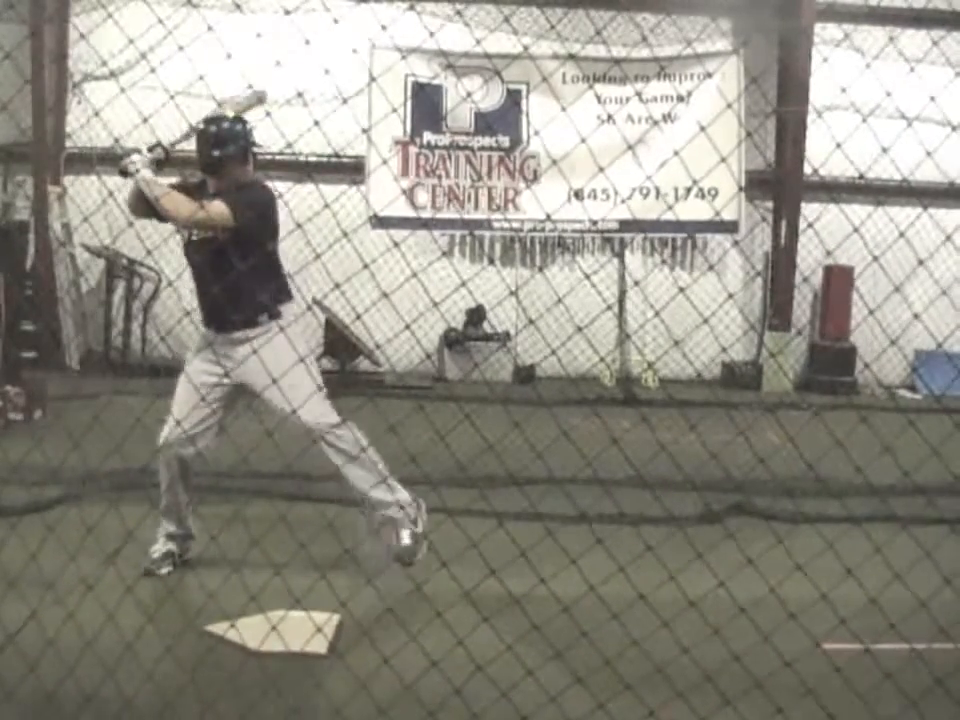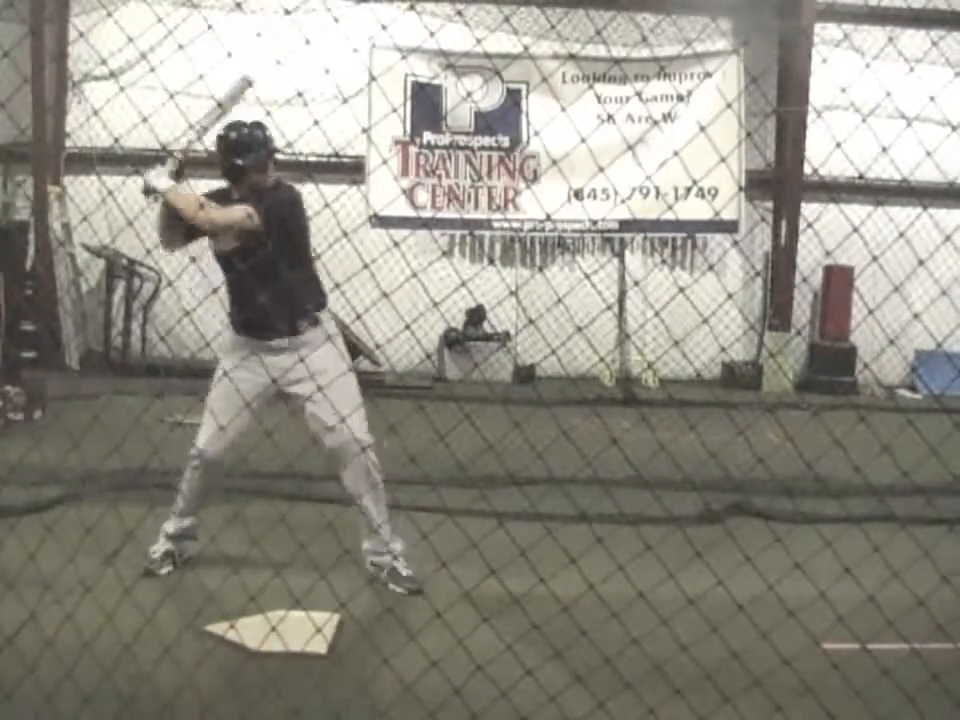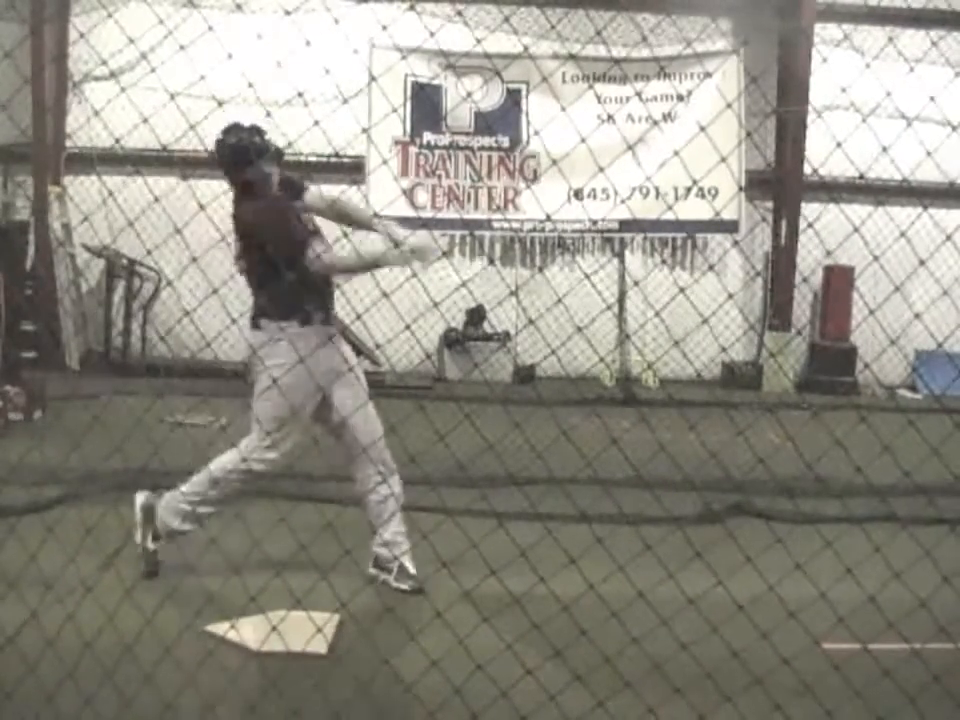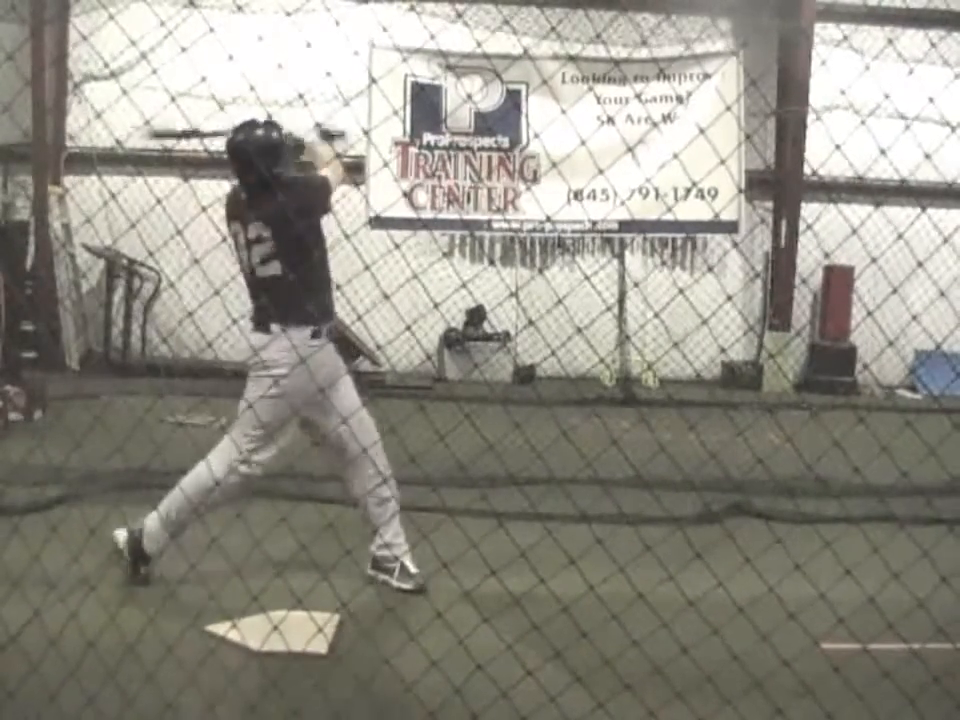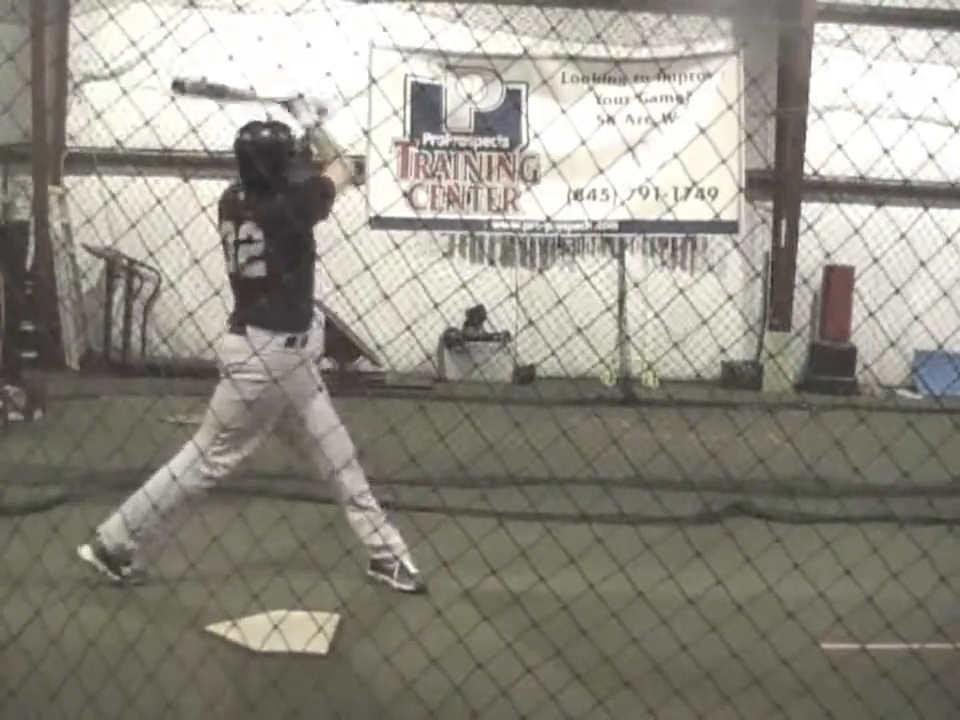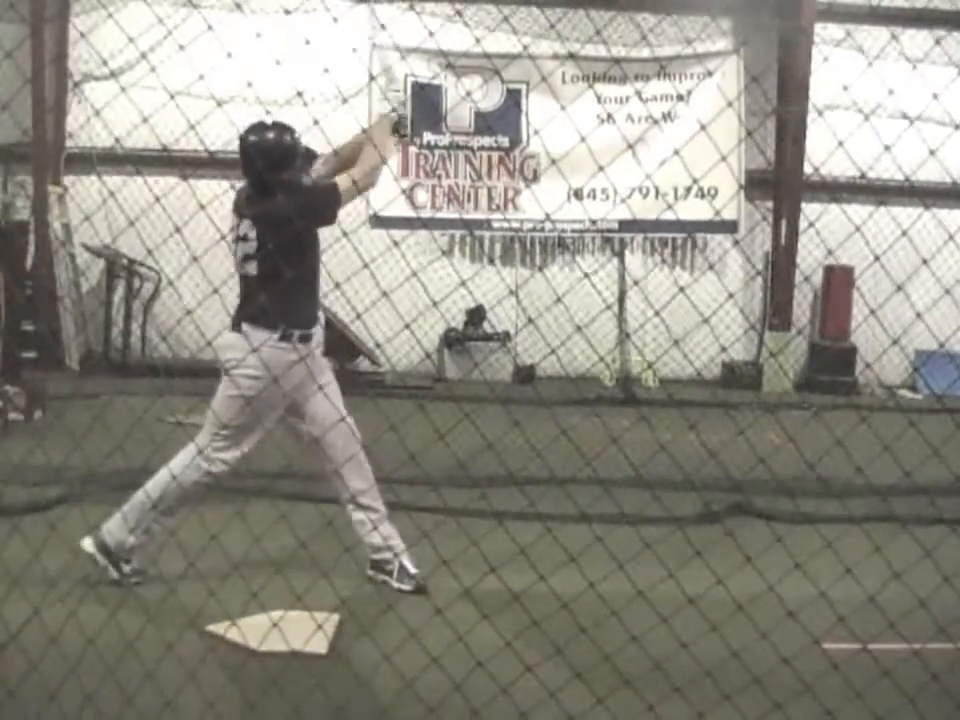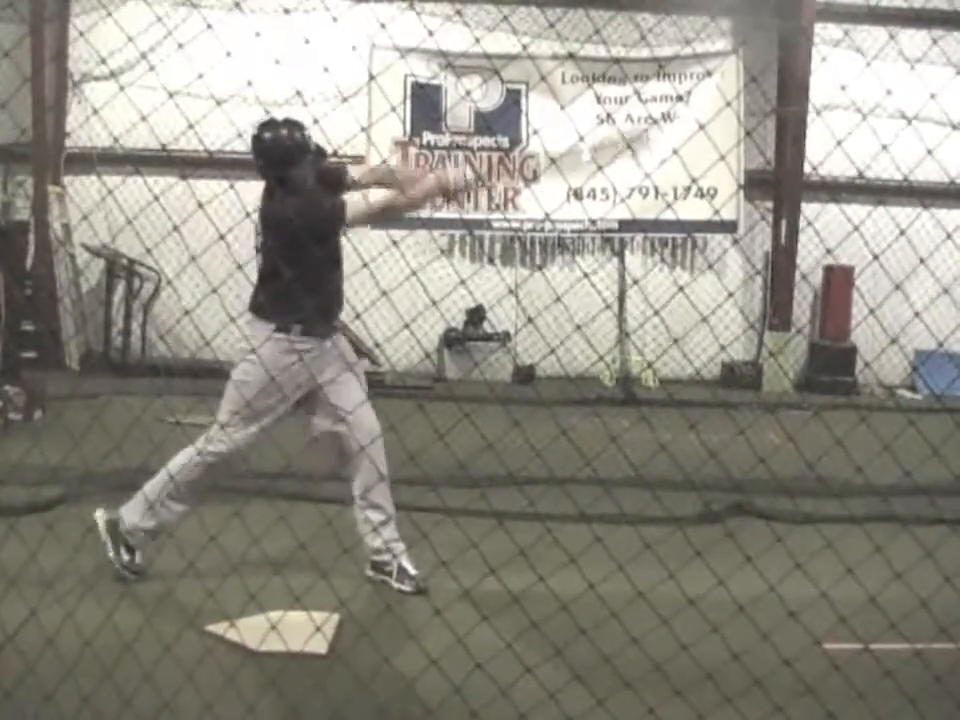
dt=0.2s
person 1, frame 1
left shoulder: (256, 196)
right shoulder: (191, 192)
left elbow: (189, 216)
right elbow: (136, 208)
left wrist: (145, 175)
right wrist: (143, 175)
left hip: (270, 334)
right hip: (215, 340)
left knee: (324, 423)
right knee: (173, 442)
left ankle: (401, 513)
right ankle: (174, 537)
person 1, frame 2
left shoulder: (283, 195)
right shoulder: (217, 202)
left elbow: (220, 220)
right elbow: (169, 240)
left wrist: (166, 186)
right wrist: (167, 193)
left hip: (311, 341)
right hip: (249, 347)
left knee: (353, 443)
right knee: (208, 449)
left ankle: (385, 552)
right ankle: (175, 536)
person 1, frame 3
left shoulder: (277, 189)
right shoulder: (257, 214)
left elbow: (330, 205)
right elbow: (324, 263)
left wrist: (385, 229)
right wrist: (386, 254)
left hip: (319, 336)
right hip: (288, 344)
left knee: (369, 441)
right knee: (258, 452)
left ankle: (390, 553)
right ankle: (164, 514)
person 1, frame 4
left shoulder: (237, 202)
right shoulder: (293, 199)
right elbow: (333, 169)
right wrist: (318, 146)
left hip: (312, 345)
right hip: (289, 350)
left knee: (364, 444)
right knee: (241, 455)
left ankle: (389, 552)
right ankle: (145, 538)
person 1, frame 5
left shoulder: (233, 200)
right shoulder: (288, 206)
right elbow: (341, 168)
left wrist: (306, 132)
right wrist: (316, 128)
left hip: (289, 352)
right hip: (263, 356)
left knee: (335, 450)
right knee: (207, 459)
left ankle: (385, 552)
right ankle: (114, 545)
person 1, frame 6
left shoulder: (264, 190)
right shoulder: (286, 204)
left elbow: (332, 165)
right elbow: (362, 177)
left wrist: (377, 129)
right wrist: (384, 133)
left hip: (301, 346)
right hip: (268, 352)
left knee: (343, 443)
right knee: (210, 454)
left ankle: (384, 551)
right ankle: (112, 542)
person 1, frame 7
left shoulder: (316, 177)
right shoulder: (286, 208)
left elbow: (378, 176)
right elbow: (372, 210)
left wrist: (425, 180)
right wrist: (439, 186)
left hip: (325, 340)
right hip: (278, 344)
left knee: (366, 439)
right knee: (217, 444)
left ankle: (384, 553)
right ankle: (126, 526)
